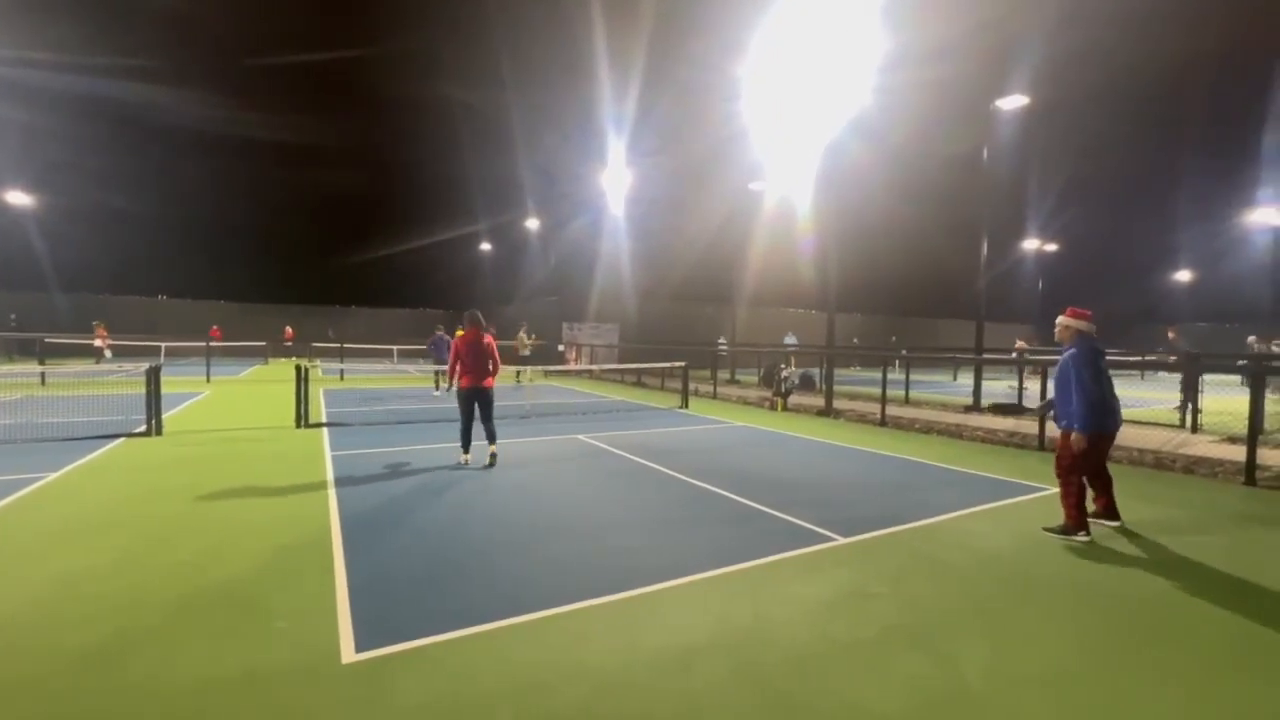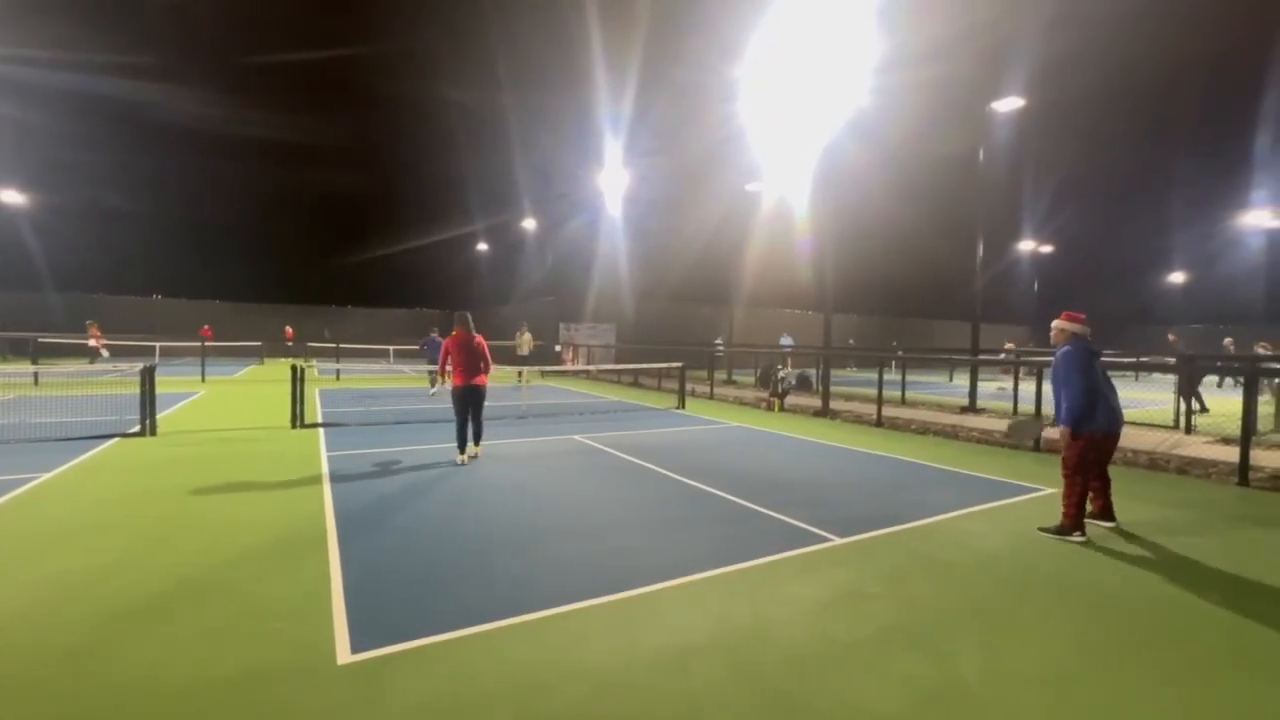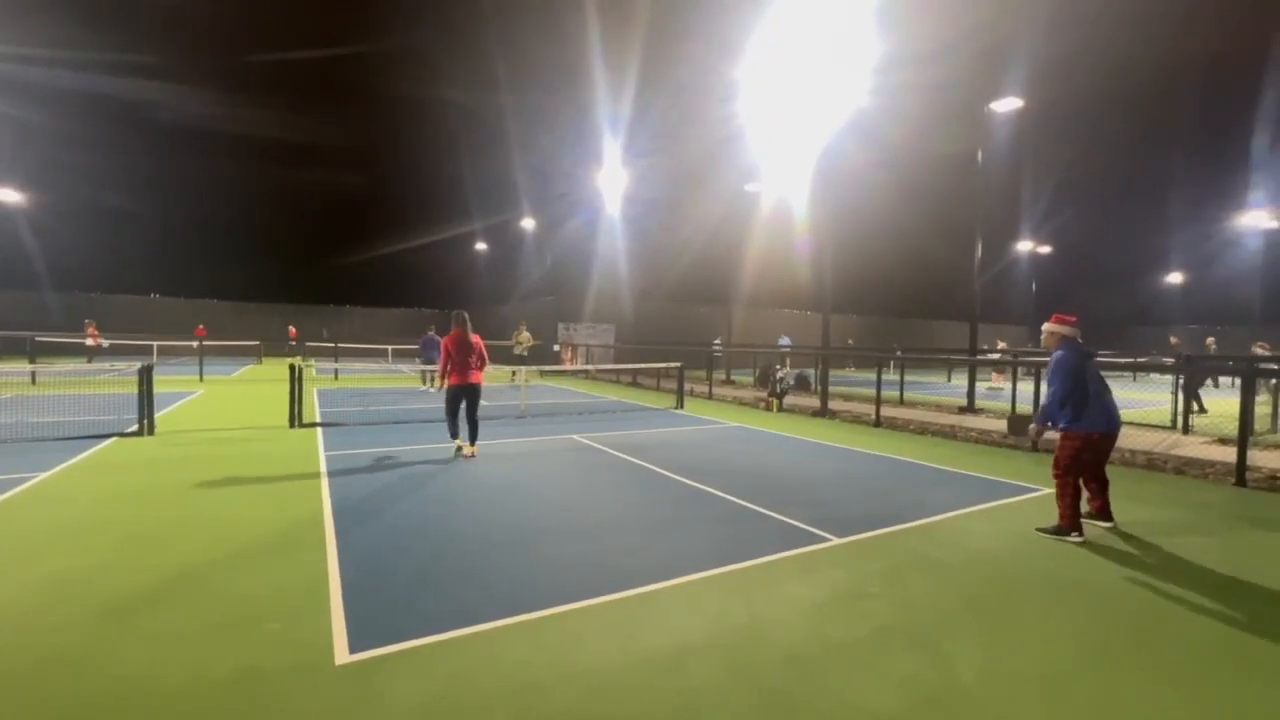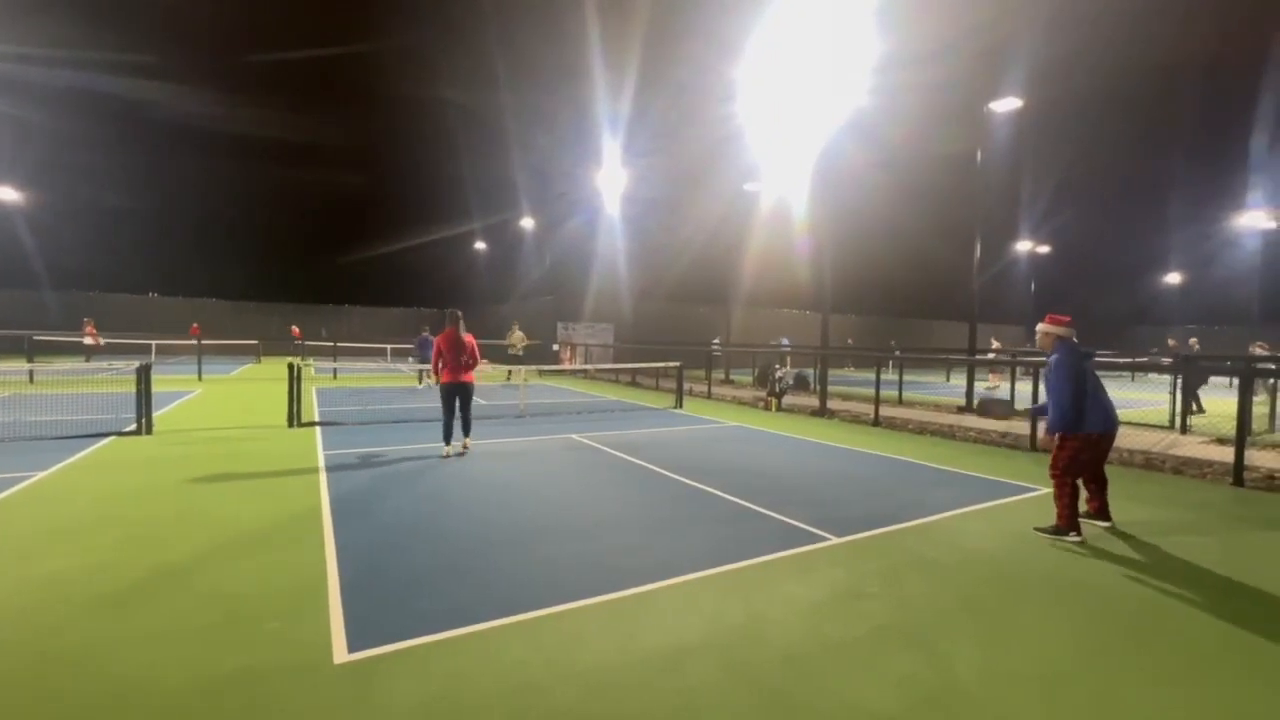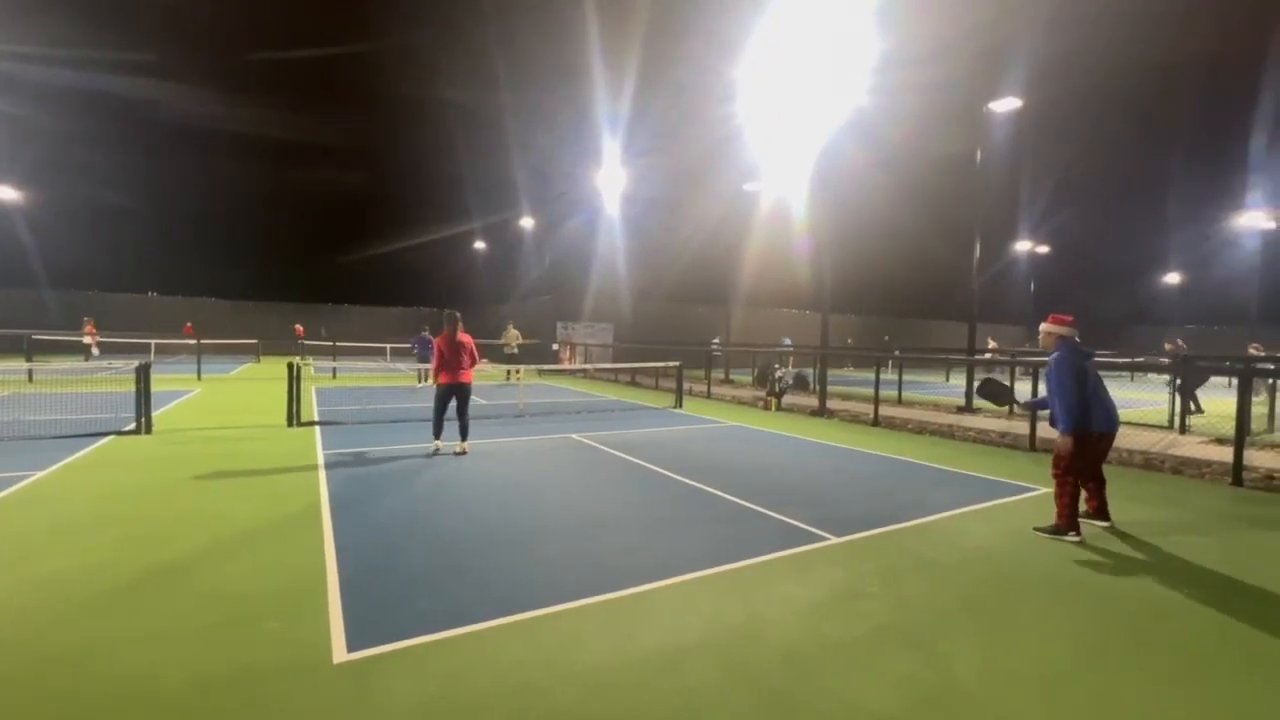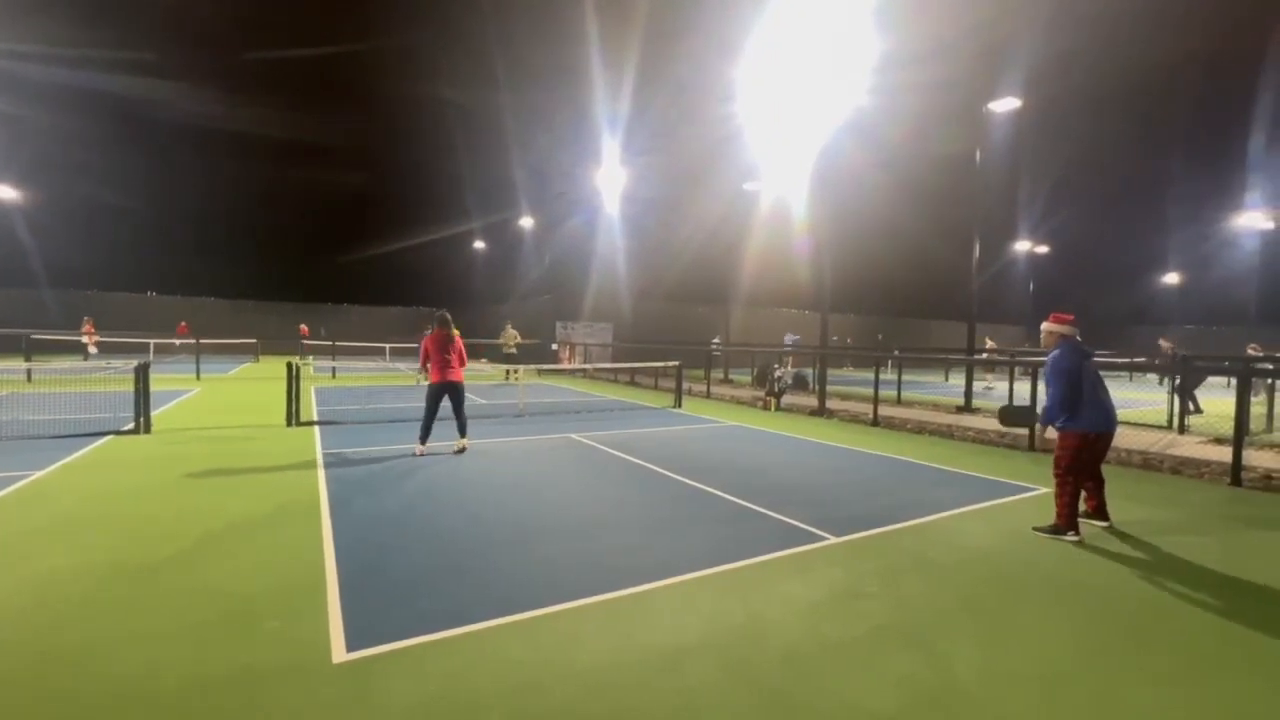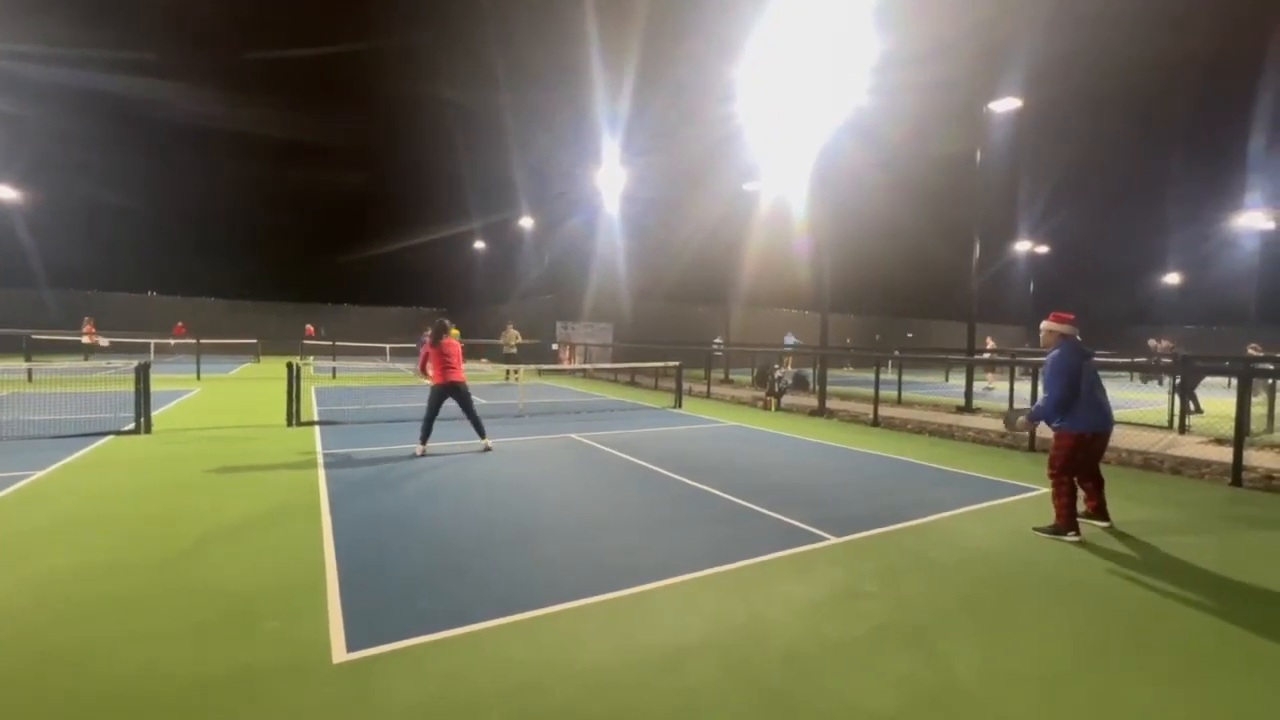
dt=0.3s
person 1, frame 1
left shoulder: (1076, 355)
right shoulder: (1088, 352)
left elbow: (1084, 395)
left wrist: (1080, 429)
right wrist: (1050, 405)
left hip: (1086, 427)
right hip: (1104, 422)
left knee: (1068, 472)
right knee: (1095, 468)
left ankle: (1076, 526)
right ankle: (1108, 512)
person 1, frame 2
left shoulder: (1067, 354)
right shoulder: (1086, 355)
left elbow: (1074, 392)
left wrist: (1066, 423)
right wrist: (1065, 418)
left hip: (1088, 425)
right hip: (1108, 422)
left knee: (1074, 473)
right knee: (1095, 469)
left ankle: (1072, 526)
right ankle: (1103, 512)
person 1, frame 3
left shoulder: (1062, 358)
right shoulder: (1079, 357)
left elbow: (1057, 396)
left wrist: (1040, 422)
right wrist: (1053, 420)
left hip: (1084, 427)
right hip: (1105, 423)
left knee: (1065, 473)
right knee: (1092, 470)
left ankle: (1069, 527)
right ankle: (1101, 513)
person 1, frame 4
left shoulder: (1060, 361)
right shoulder: (1073, 357)
left elbow: (1064, 400)
left wrist: (1050, 431)
right wrist: (1037, 410)
left hip: (1085, 427)
right hip: (1103, 423)
left knee: (1062, 472)
right knee: (1091, 469)
left ankle: (1067, 527)
right ankle: (1099, 512)
person 1, frame 5
left shoulder: (1060, 359)
right shoulder: (1074, 356)
left elbow: (1067, 398)
left wrist: (1066, 431)
right wrist: (1033, 404)
left hip: (1087, 427)
right hip: (1103, 423)
left knee: (1065, 472)
right knee: (1089, 469)
left ankle: (1067, 526)
right ankle: (1098, 512)
person 1, frame 6
left shoulder: (1059, 358)
right shoulder: (1078, 356)
left elbow: (1057, 397)
left wrist: (1043, 421)
right wrist: (1050, 418)
left hip: (1081, 426)
right hip: (1101, 422)
left knee: (1065, 473)
right knee: (1088, 469)
left ankle: (1066, 526)
right ankle: (1097, 511)
person 1, frame 7
left shoulder: (1059, 357)
right shoulder: (1077, 356)
left elbow: (1055, 397)
left wrist: (1030, 418)
right wrist: (1042, 416)
left hip: (1077, 426)
right hip: (1097, 422)
left knee: (1060, 473)
right knee: (1087, 469)
left ankle: (1066, 527)
right ankle: (1098, 512)
